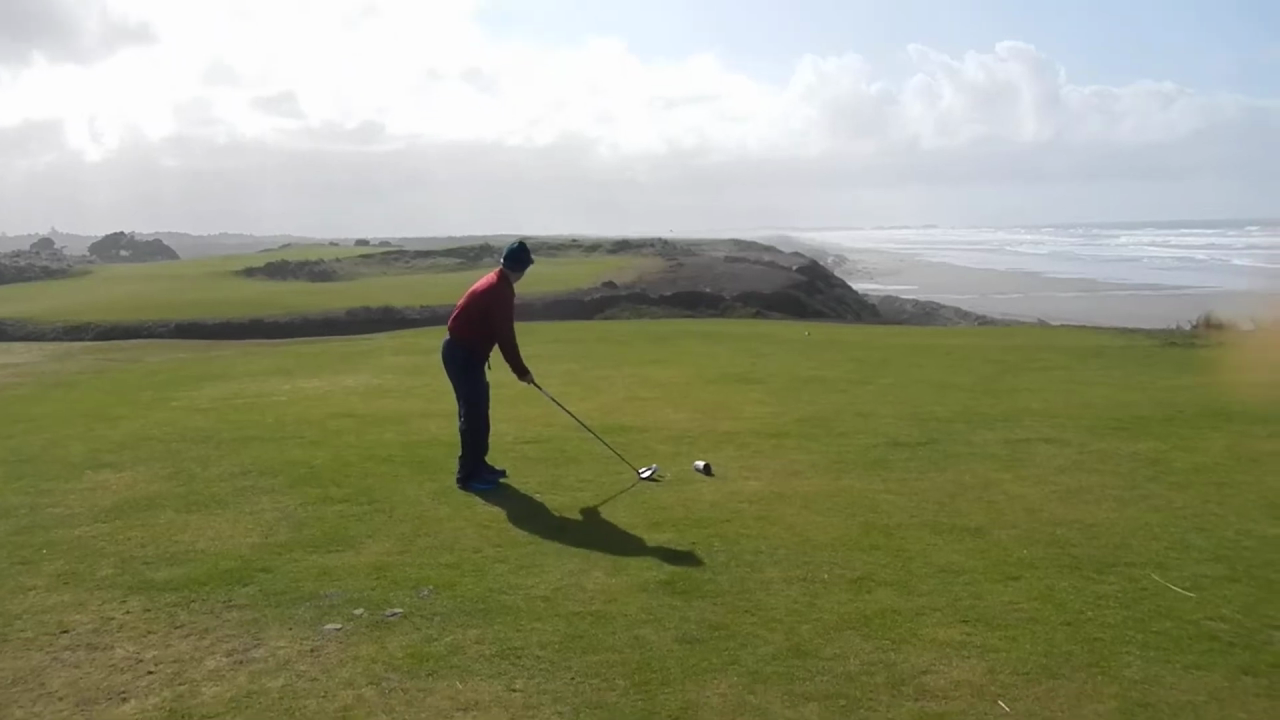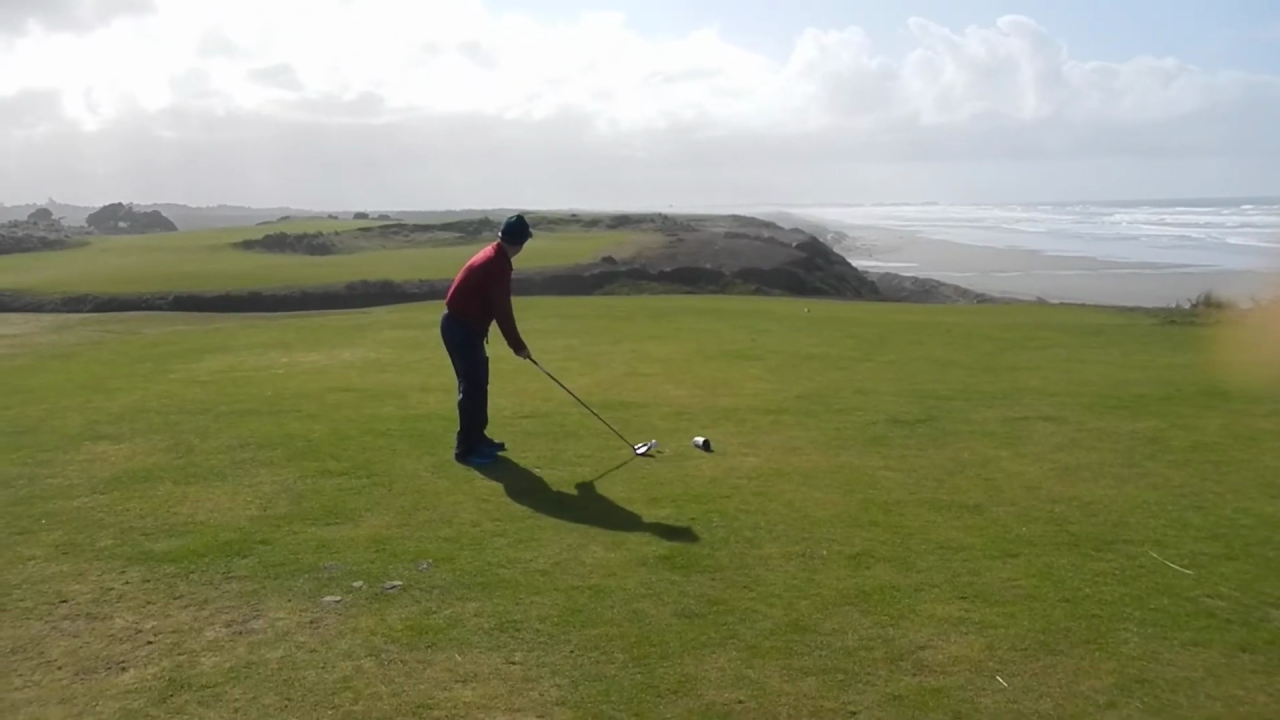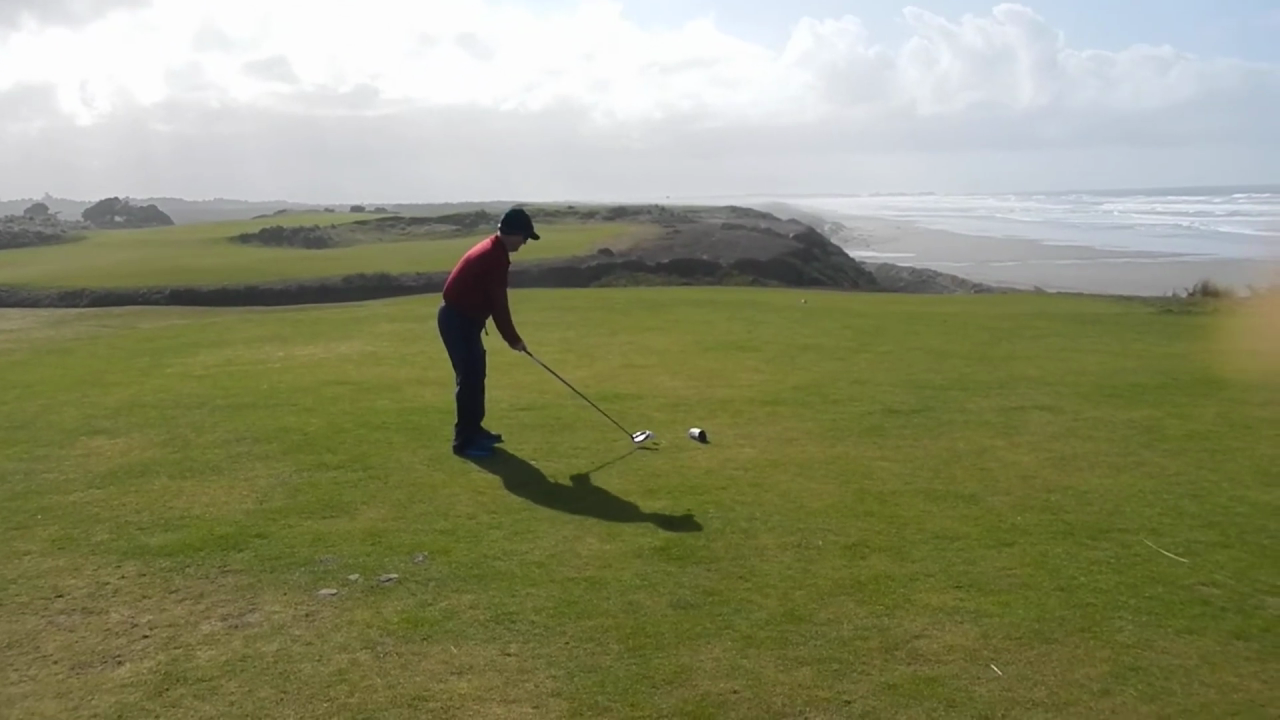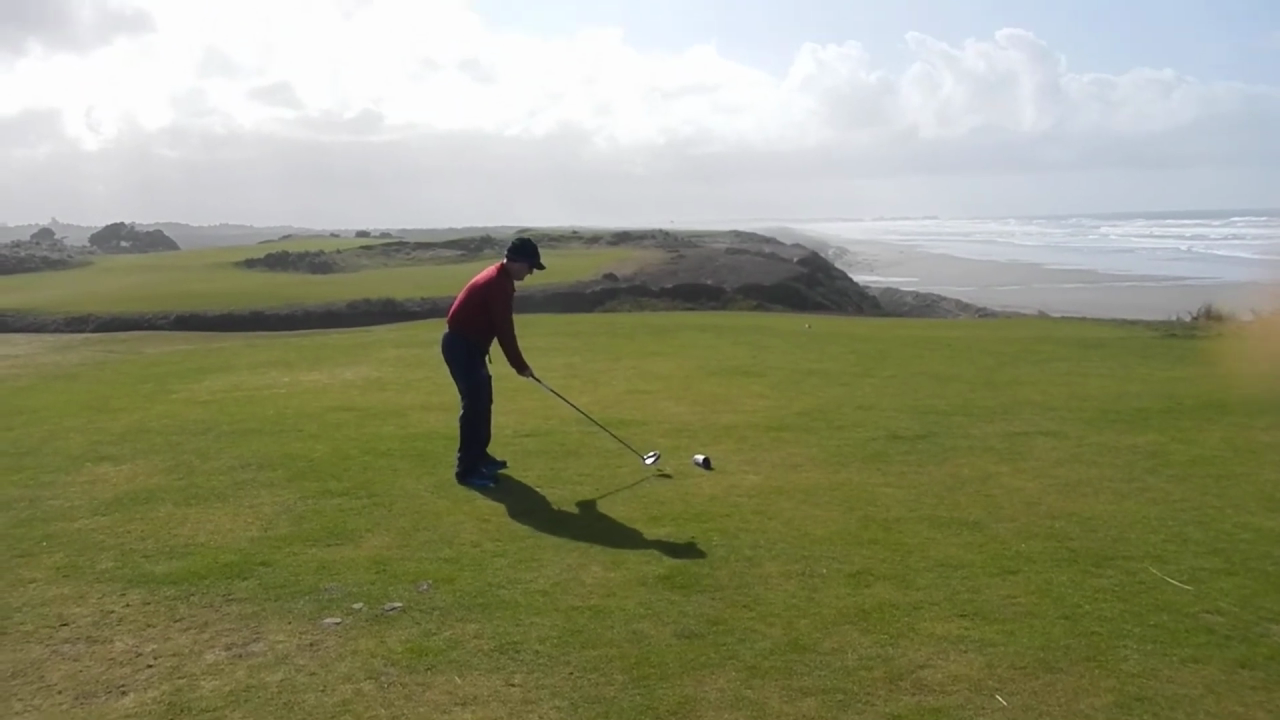
dt=1s
person 1, frame 1
left shoulder: (495, 282)
right shoulder: (500, 291)
left elbow: (500, 333)
right elbow: (506, 337)
left wrist: (518, 368)
right wrist: (521, 370)
left hip: (465, 349)
right hip: (463, 353)
left knee: (478, 409)
right knee: (473, 412)
left ankle: (478, 464)
right ankle: (468, 474)
person 1, frame 2
left shoulder: (493, 256)
right shoulder: (497, 265)
left elbow: (498, 307)
right elbow: (502, 311)
left wrist: (514, 343)
right wrist: (518, 345)
left hip: (464, 323)
right hip: (461, 327)
left knee: (478, 382)
right knee: (472, 386)
left ankle: (477, 437)
right ankle: (466, 448)
person 1, frame 3
left shoulder: (491, 250)
right shoulder: (495, 257)
left elbow: (493, 301)
right elbow: (499, 304)
left wrist: (510, 337)
right wrist: (513, 339)
left hip: (461, 316)
right hip: (458, 319)
left knee: (475, 374)
right knee: (469, 378)
left ankle: (474, 429)
right ankle: (464, 440)
person 1, frame 4
left shoulder: (497, 277)
right shoulder: (499, 283)
left elbow: (499, 327)
right elbow: (505, 330)
left wrist: (517, 363)
right wrist: (520, 365)
left hip: (466, 342)
right hip: (461, 344)
left knee: (482, 400)
right knee: (474, 403)
left ankle: (478, 455)
right ankle: (466, 468)
